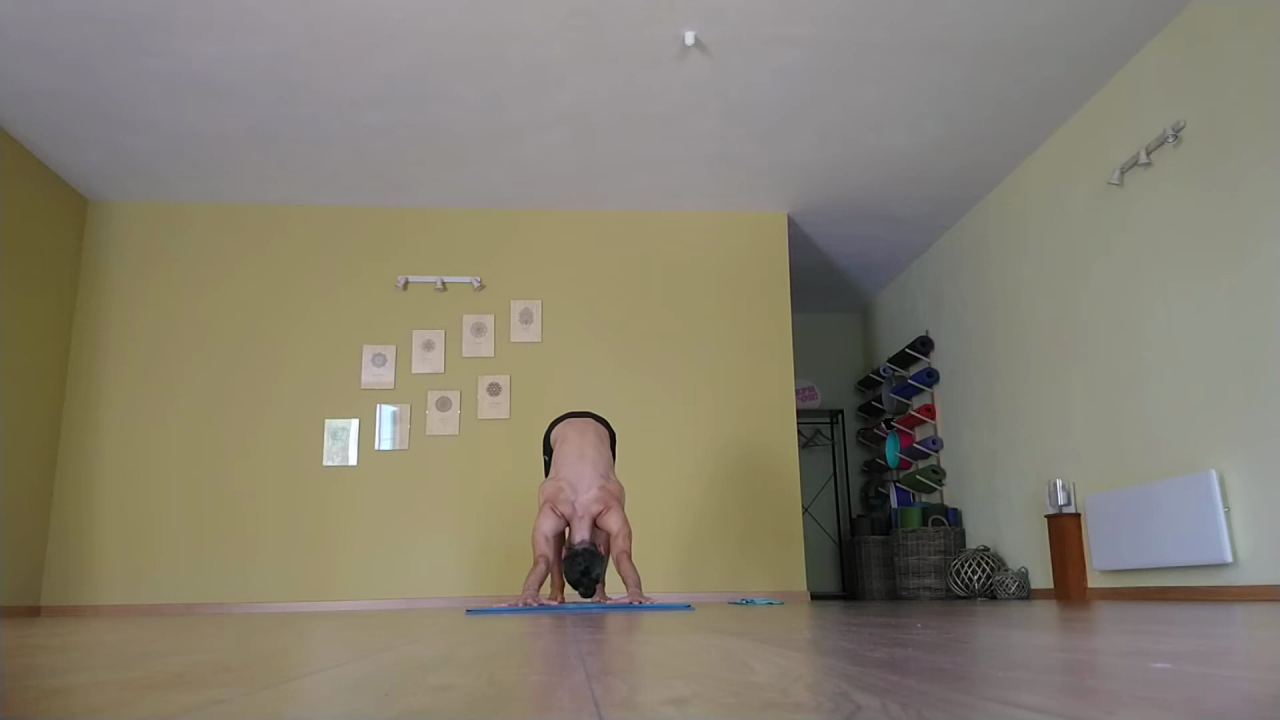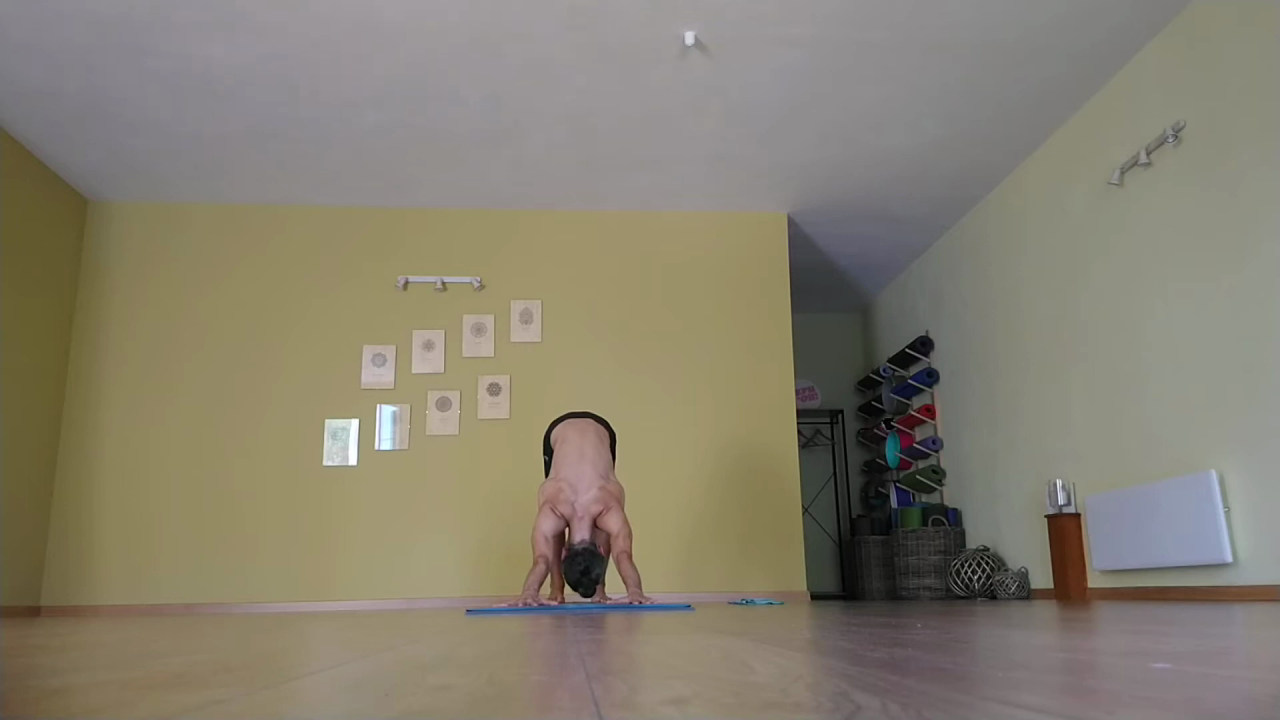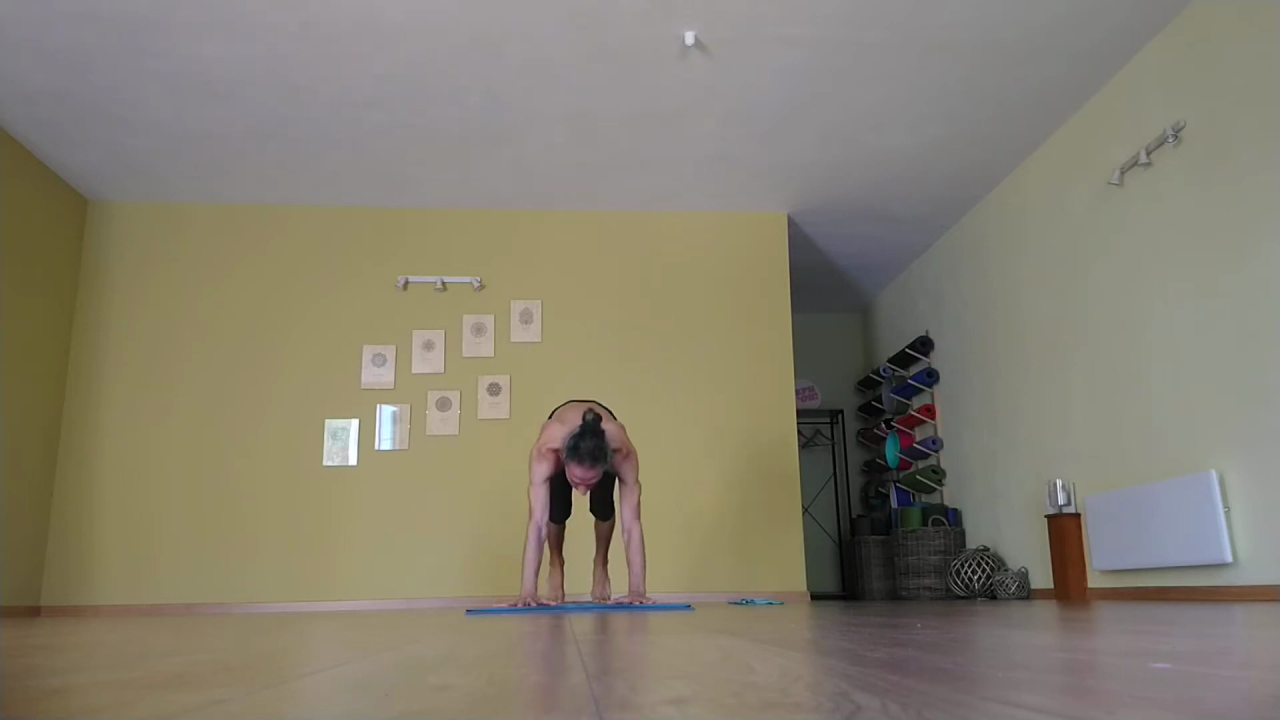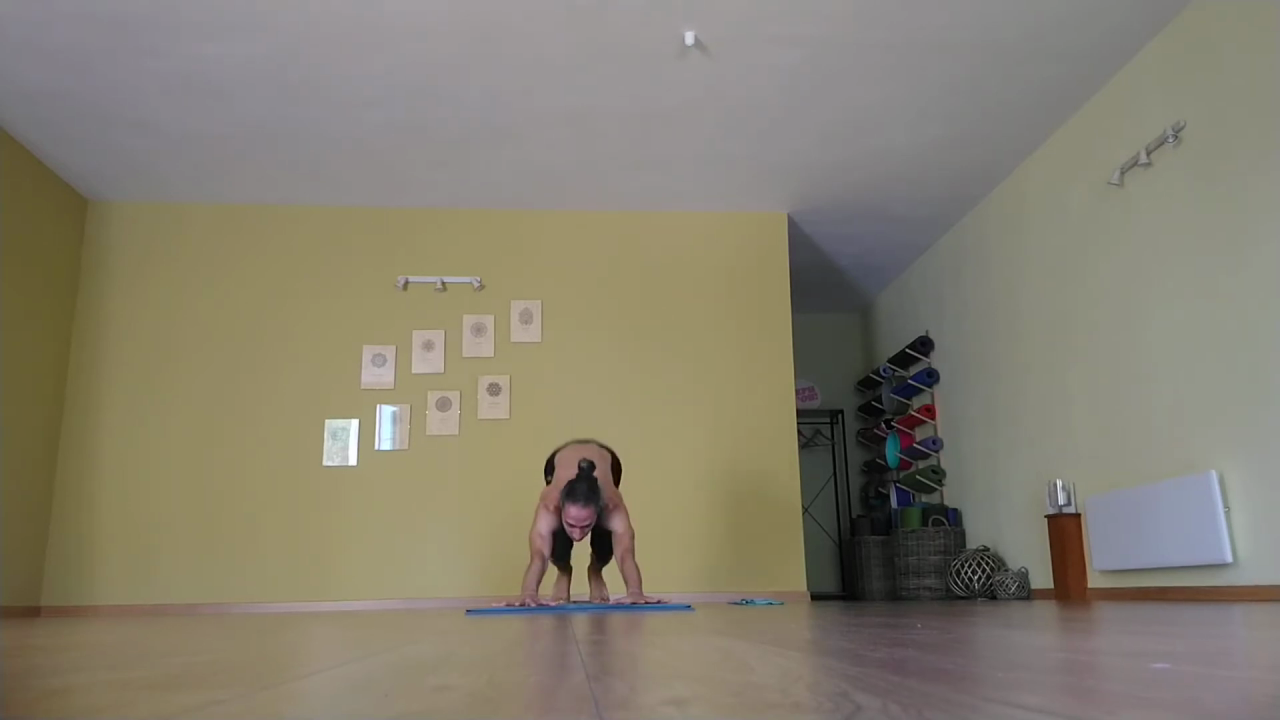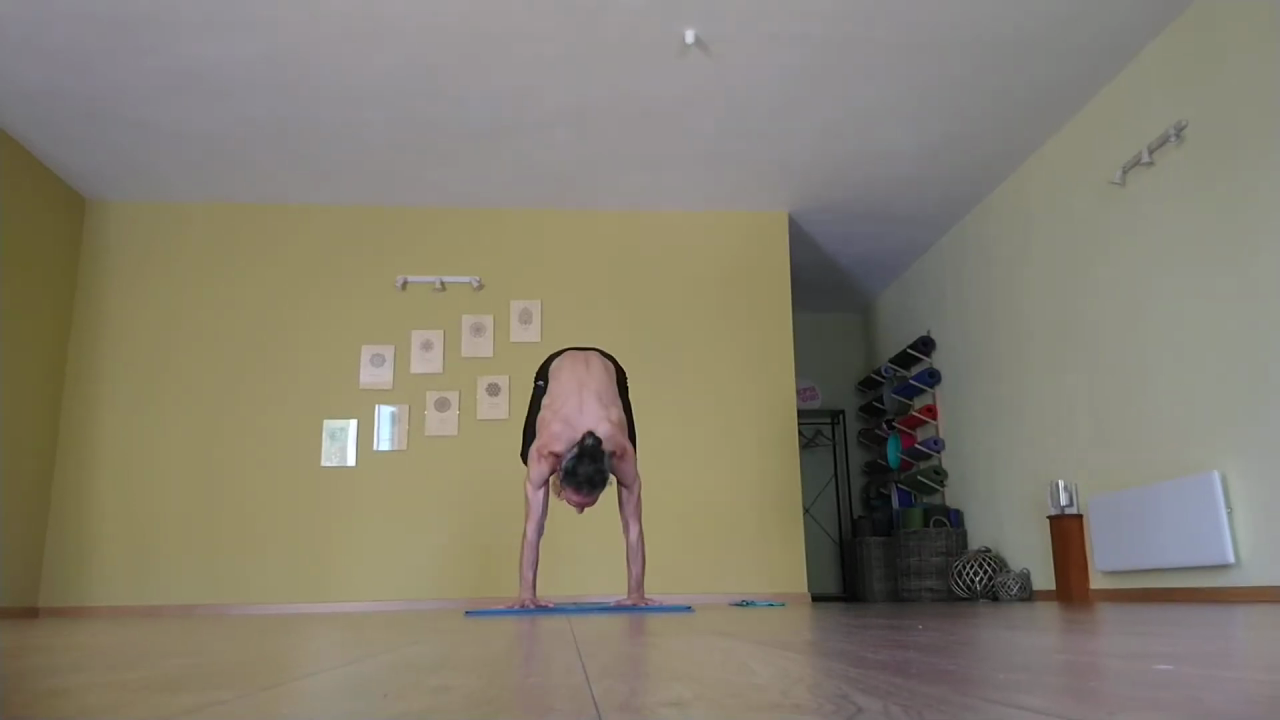
dt=1s
person 1, frame 1
left shoulder: (609, 508)
right shoulder: (552, 509)
left elbow: (623, 556)
right elbow: (541, 560)
left hip: (600, 429)
right hip: (558, 430)
left ankle: (600, 586)
right ankle: (556, 586)
person 1, frame 2
left shoulder: (609, 508)
right shoulder: (552, 509)
left elbow: (623, 556)
right elbow: (541, 560)
left hip: (601, 430)
right hip: (559, 430)
left ankle: (599, 587)
right ankle: (556, 587)
person 1, frame 3
left shoulder: (622, 452)
right shoulder: (546, 451)
left elbow: (631, 523)
right elbow: (537, 523)
left hip: (606, 442)
right hip: (560, 438)
left knee: (603, 507)
right knee: (558, 510)
left ankle: (601, 564)
right ankle: (556, 565)
person 1, frame 4
left shoulder: (612, 506)
right shoulder: (550, 504)
left elbow: (625, 553)
right elbow: (539, 554)
left wrist: (635, 591)
right wrist: (529, 591)
left knee: (603, 549)
right knee: (559, 550)
left ankle: (595, 574)
right ankle: (564, 574)
person 1, frame 5
left shoulder: (619, 451)
right shoulder: (545, 451)
left elbow: (632, 525)
right elbow: (533, 524)
left wrist: (636, 592)
right wrist: (526, 593)
left hip: (607, 367)
right hip: (556, 367)
right knee: (529, 457)
